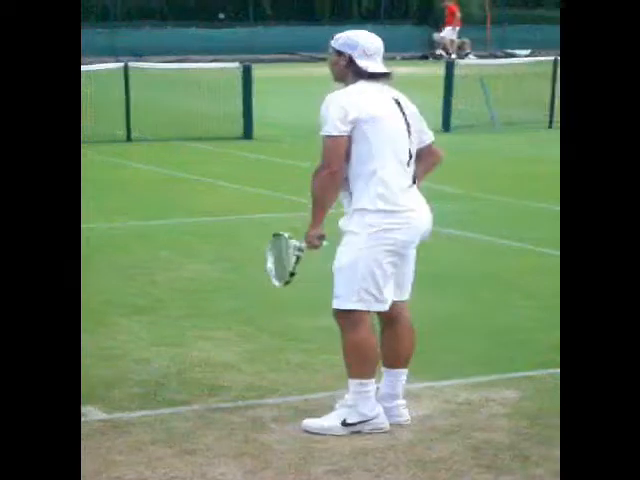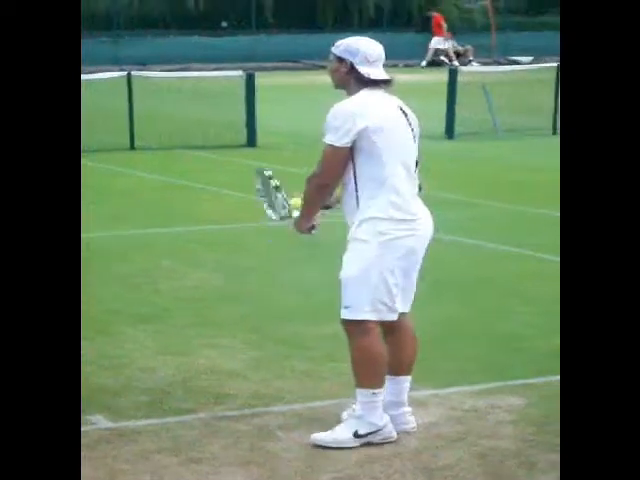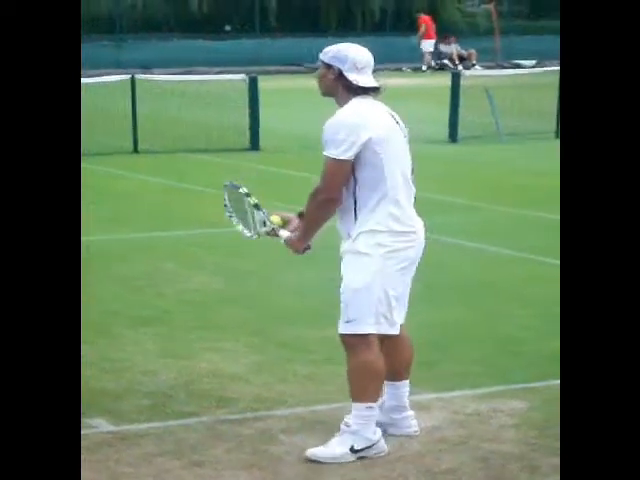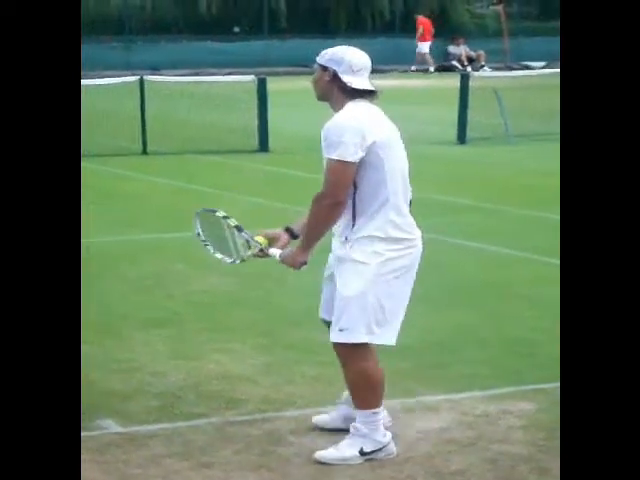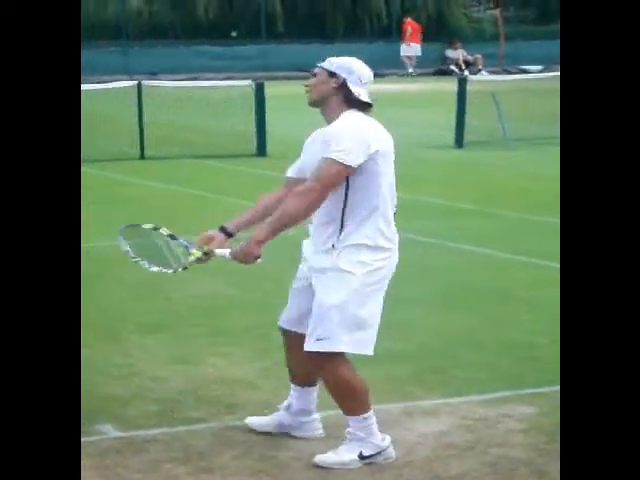
dt=0.4s
person 1, frame 1
left shoulder: (342, 100)
right shoulder: (399, 102)
left elbow: (330, 170)
right elbow: (432, 157)
left wrist: (316, 223)
left hip: (375, 222)
right hip: (409, 215)
left knee: (352, 311)
right knee: (394, 309)
left ankle: (363, 410)
right ankle: (390, 400)
person 1, frame 2
left shoulder: (348, 111)
right shoulder: (397, 108)
left elbow: (325, 178)
left wrist: (306, 215)
right wrist: (328, 200)
left hip: (382, 230)
right hip: (408, 223)
left knee: (362, 321)
right knee: (396, 317)
left ankle: (371, 419)
right ankle: (396, 407)
person 1, frame 3
left shoulder: (345, 121)
right shoulder: (378, 113)
left elbow: (329, 193)
left wrist: (304, 234)
right wrist: (303, 218)
left hip: (378, 241)
right hip: (394, 234)
left knee: (359, 334)
right knee: (387, 328)
left ankle: (363, 434)
right ankle: (396, 412)
person 1, frame 4
left shoulder: (346, 124)
right shoulder: (363, 118)
left elbow: (332, 199)
right elbow: (336, 199)
left wrist: (302, 248)
right wrist: (291, 233)
left hip: (376, 249)
right hip: (363, 244)
left knee: (353, 341)
right knee: (340, 328)
left ankle: (372, 436)
right ankle: (356, 409)
person 1, frame 5
left shoulder: (358, 132)
right shoulder: (320, 139)
left elbow: (314, 194)
right elbow: (281, 193)
left wrist: (260, 238)
right wrist: (226, 230)
left hip: (359, 258)
right hip: (324, 253)
left knee: (329, 351)
right knee: (296, 332)
left ankle: (368, 440)
right ankle: (300, 413)
